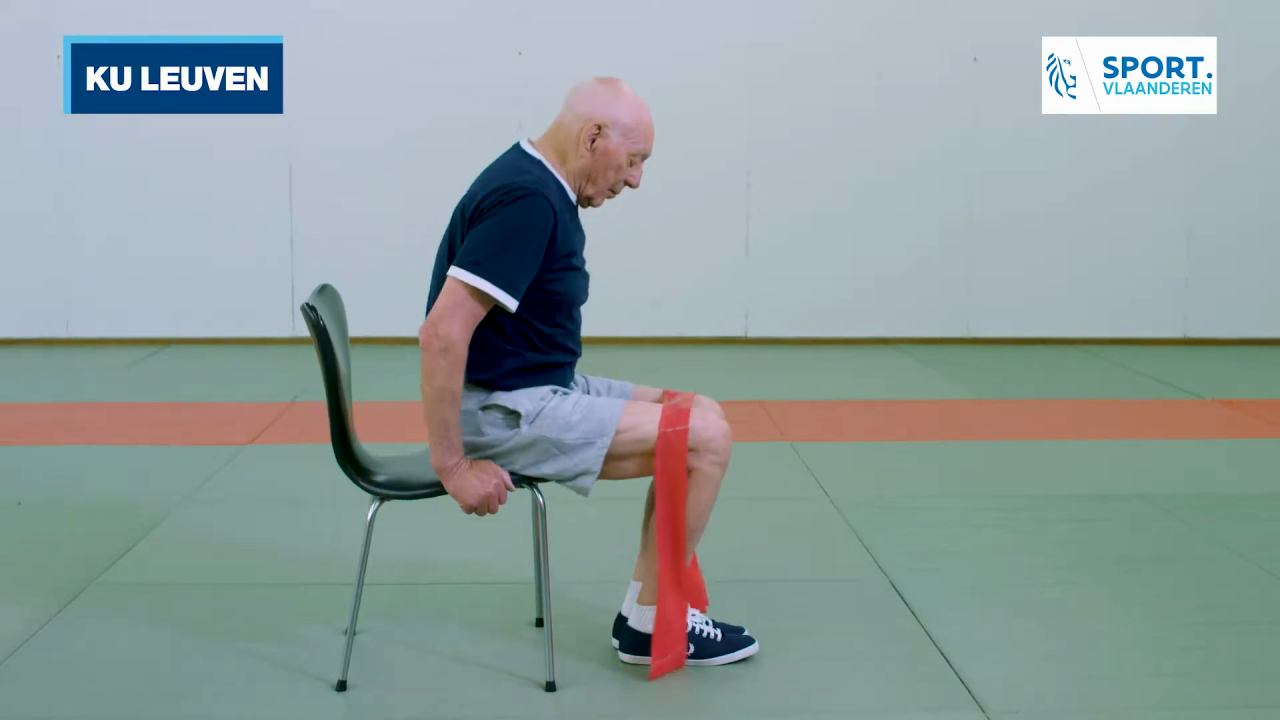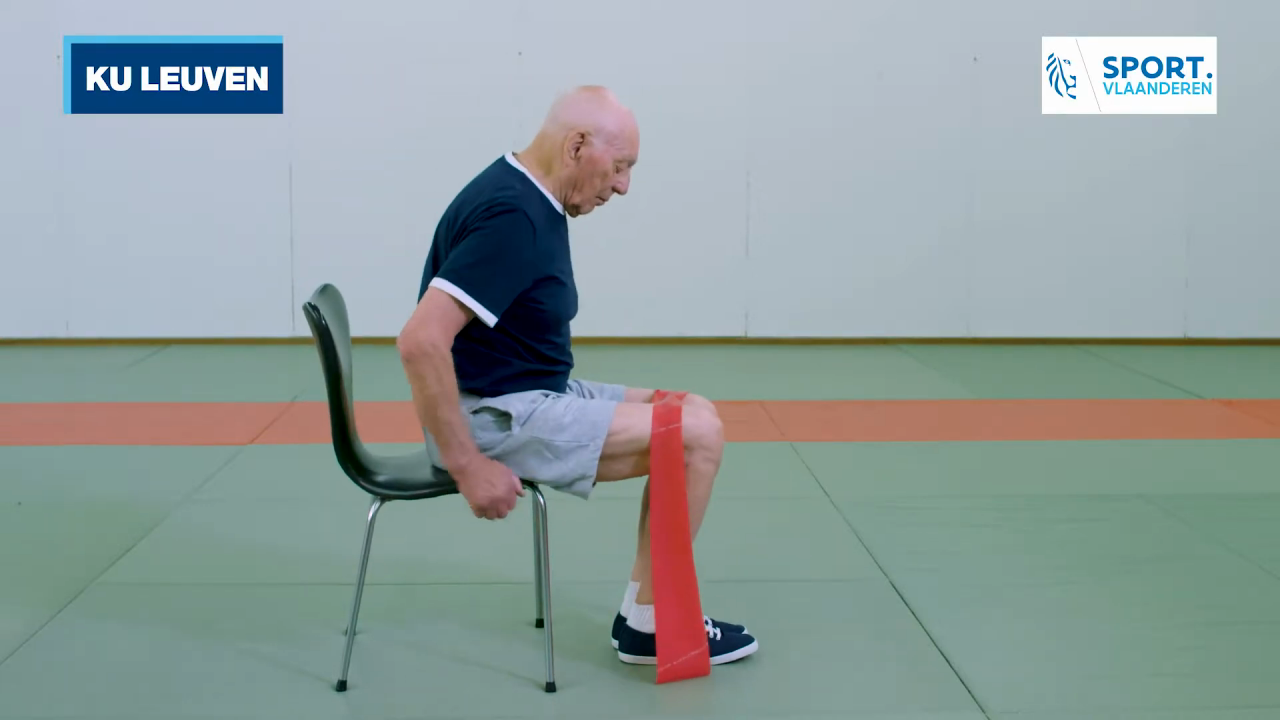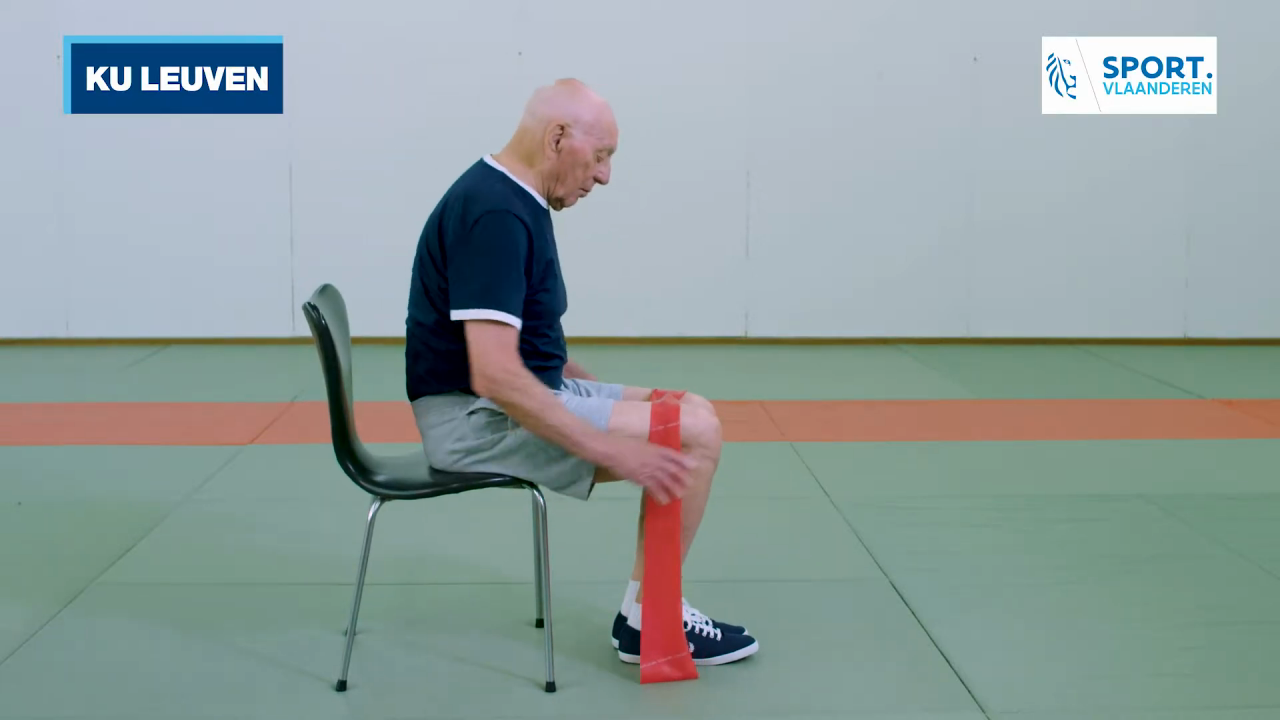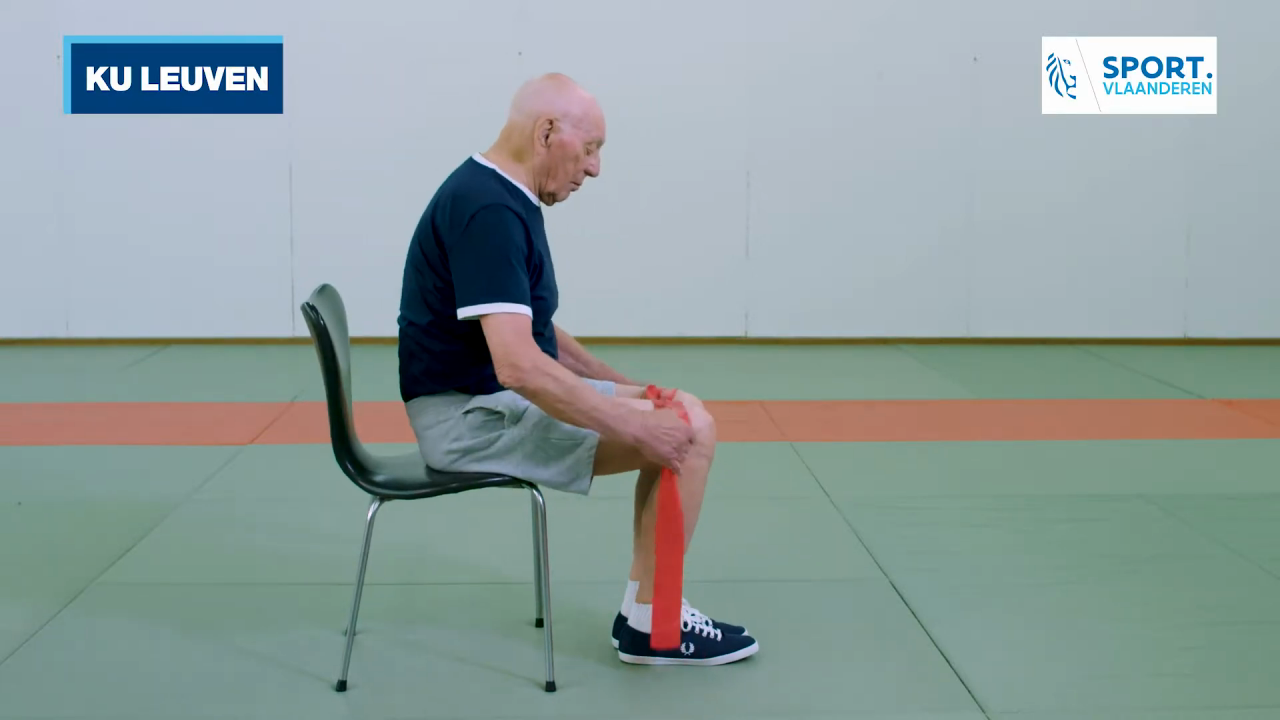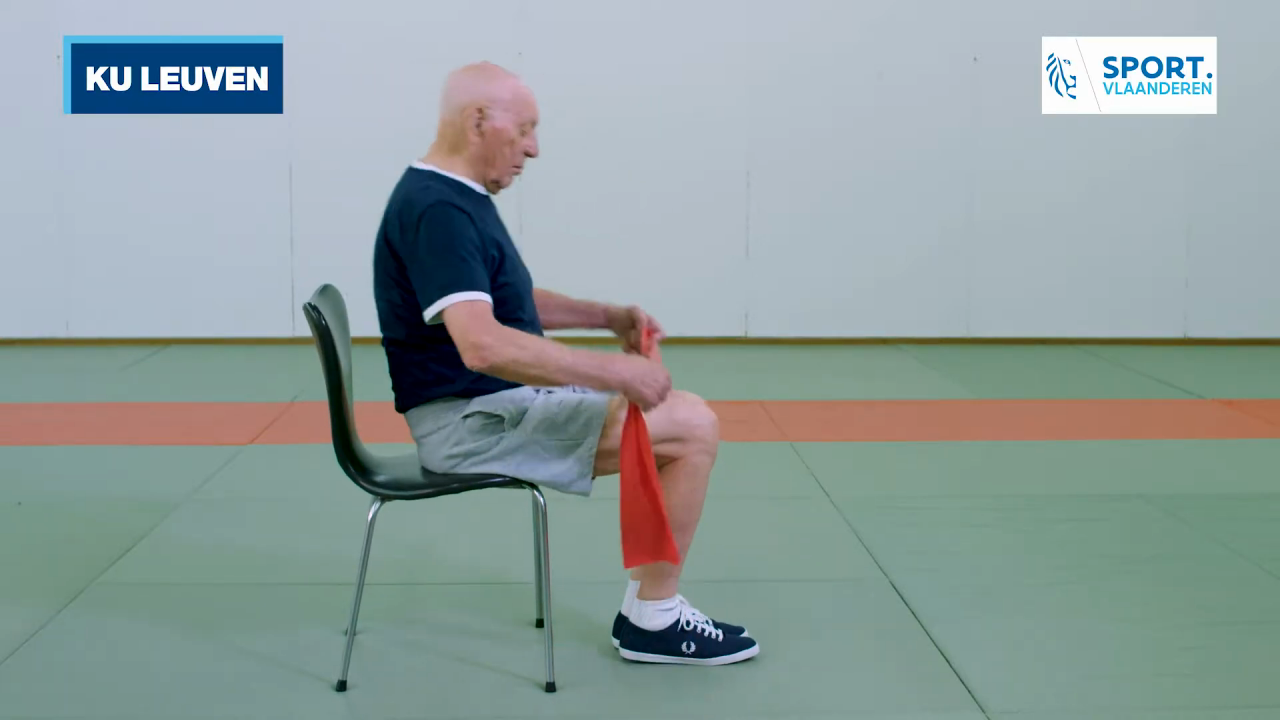
dt=0.3s
person 1, frame 1
left shoulder: (538, 186)
right shoulder: (528, 201)
right elbow: (442, 334)
right wrist: (451, 465)
left hip: (539, 390)
right hip: (502, 412)
left knee: (703, 418)
right knee: (705, 440)
left ankle: (648, 608)
right ankle: (653, 621)
person 1, frame 2
left shoulder: (528, 198)
right shoulder: (511, 215)
right elbow: (421, 342)
right wrist: (467, 464)
left hip: (532, 395)
right hip: (494, 417)
left knee: (696, 416)
right knee: (697, 437)
left ankle: (646, 608)
right ankle: (649, 622)
person 1, frame 3
left shoulder: (508, 198)
right shoulder: (496, 215)
right elbow: (495, 376)
left wrist: (609, 407)
right wrist: (612, 452)
left hip: (514, 399)
right hip: (481, 418)
left knee: (692, 415)
right knee: (694, 438)
left ankle: (647, 608)
right ankle: (651, 623)
person 1, frame 4
left shoulder: (498, 195)
right shoulder: (490, 211)
right elbow: (519, 366)
left wrist: (620, 386)
right wrist: (635, 428)
left hip: (494, 399)
right hip: (473, 416)
left knee: (684, 416)
right knee: (687, 435)
left ankle: (648, 607)
right ankle: (650, 623)
person 1, frame 5
left shoulder: (455, 195)
right shoulder: (437, 210)
left elbow: (509, 298)
right elbow: (483, 345)
left wrist: (609, 315)
right wrist: (616, 373)
left hip: (503, 400)
right hip: (471, 421)
left knee: (686, 415)
right knee: (693, 429)
left ankle: (648, 608)
right ankle: (652, 618)
